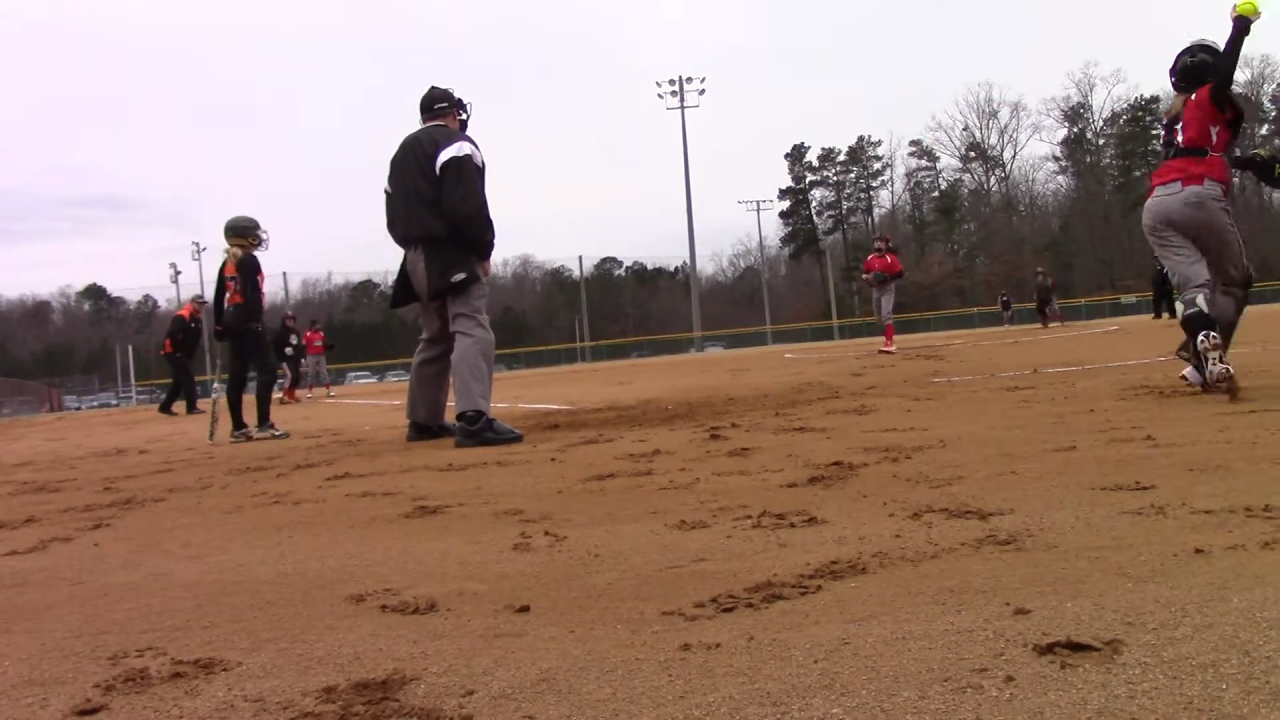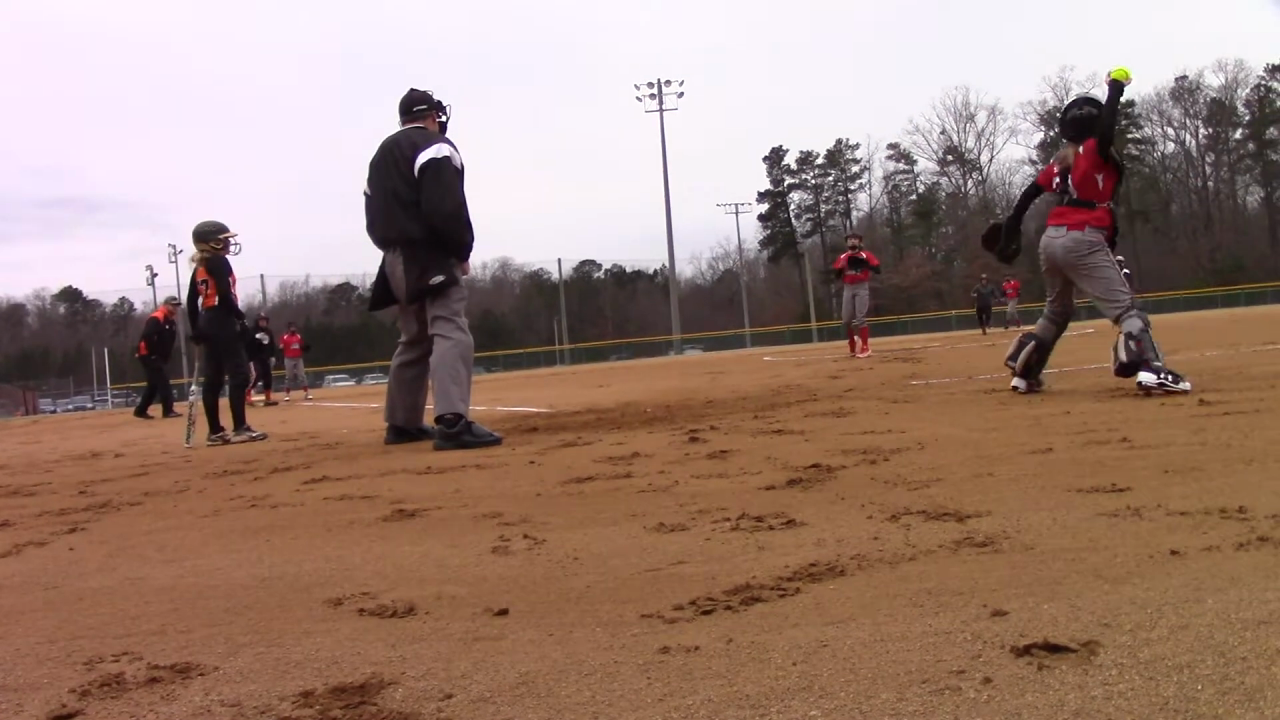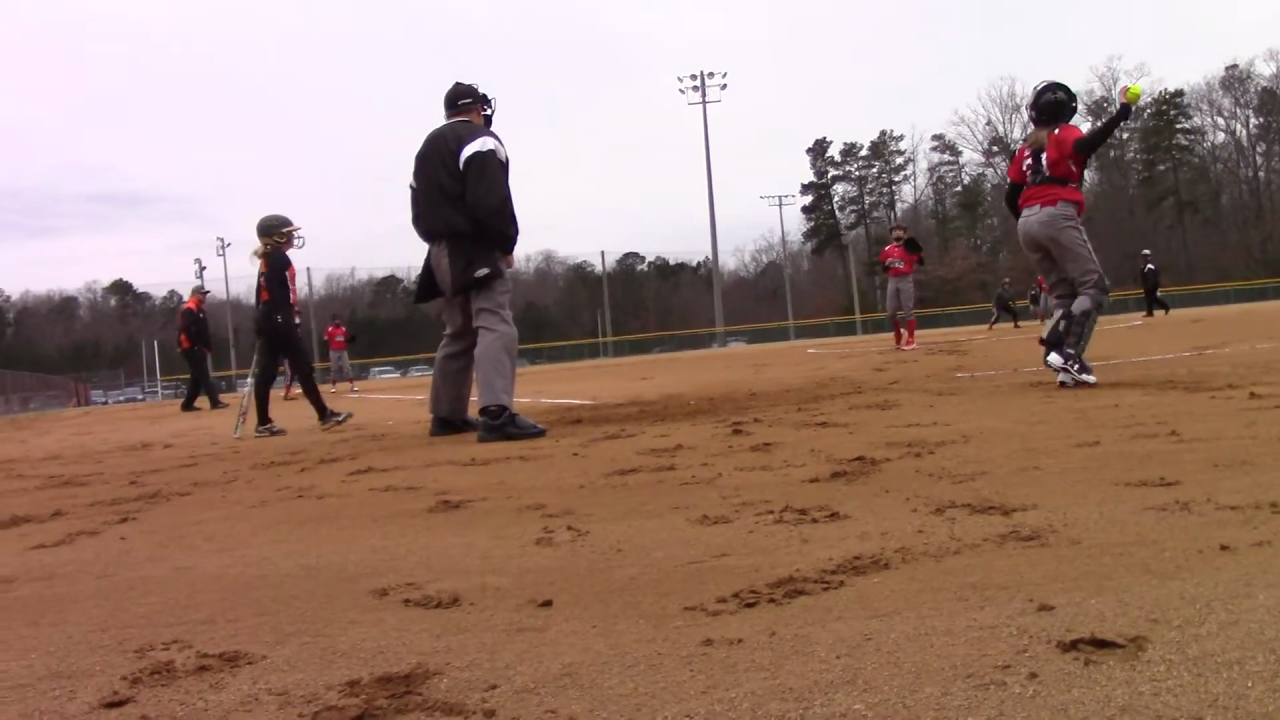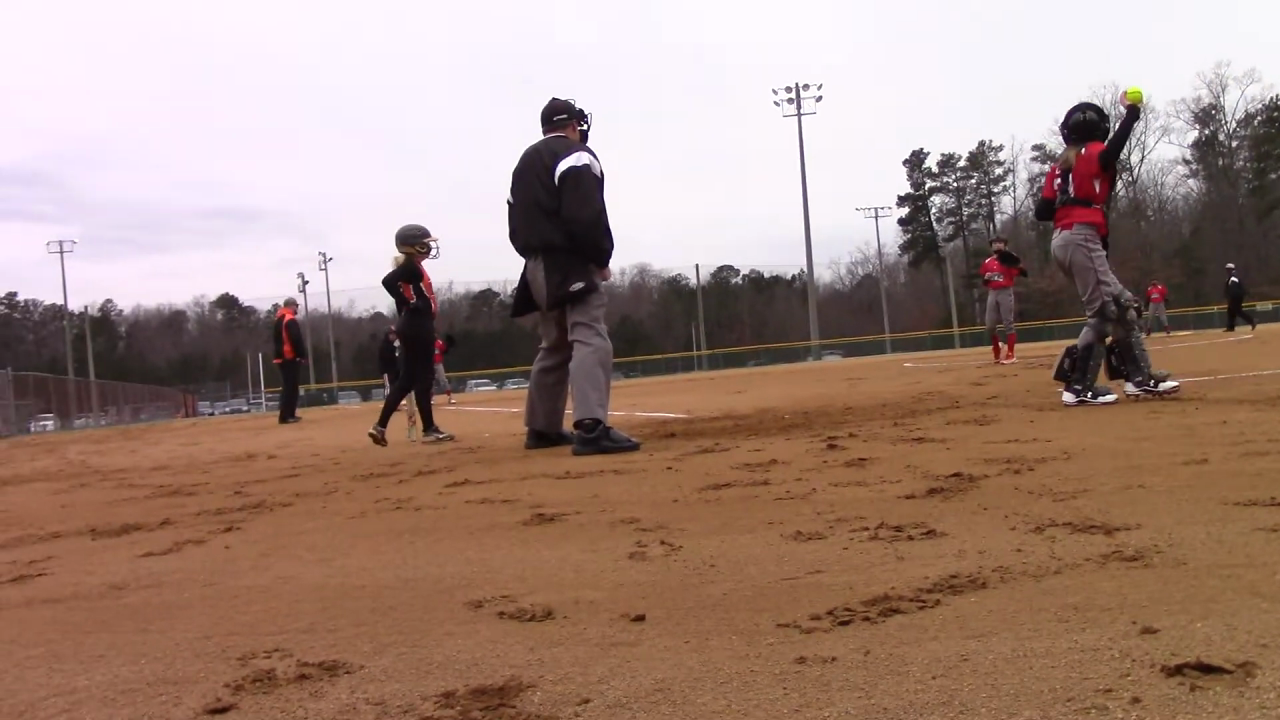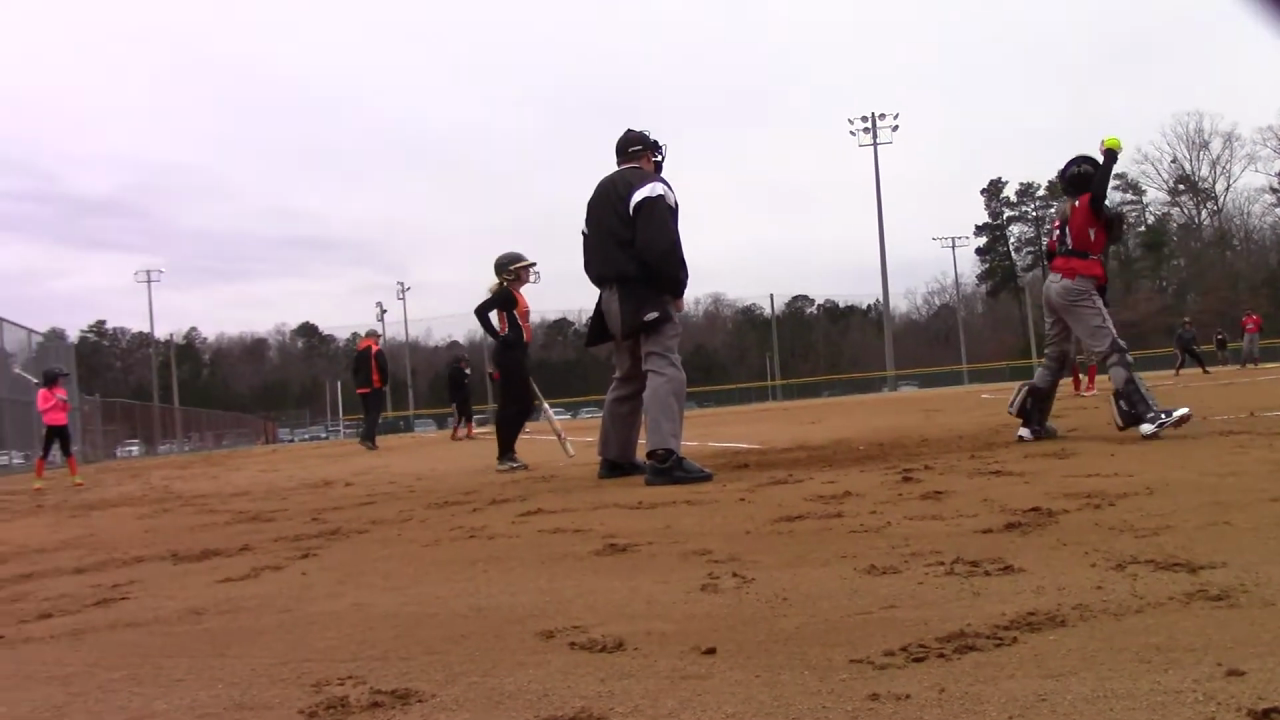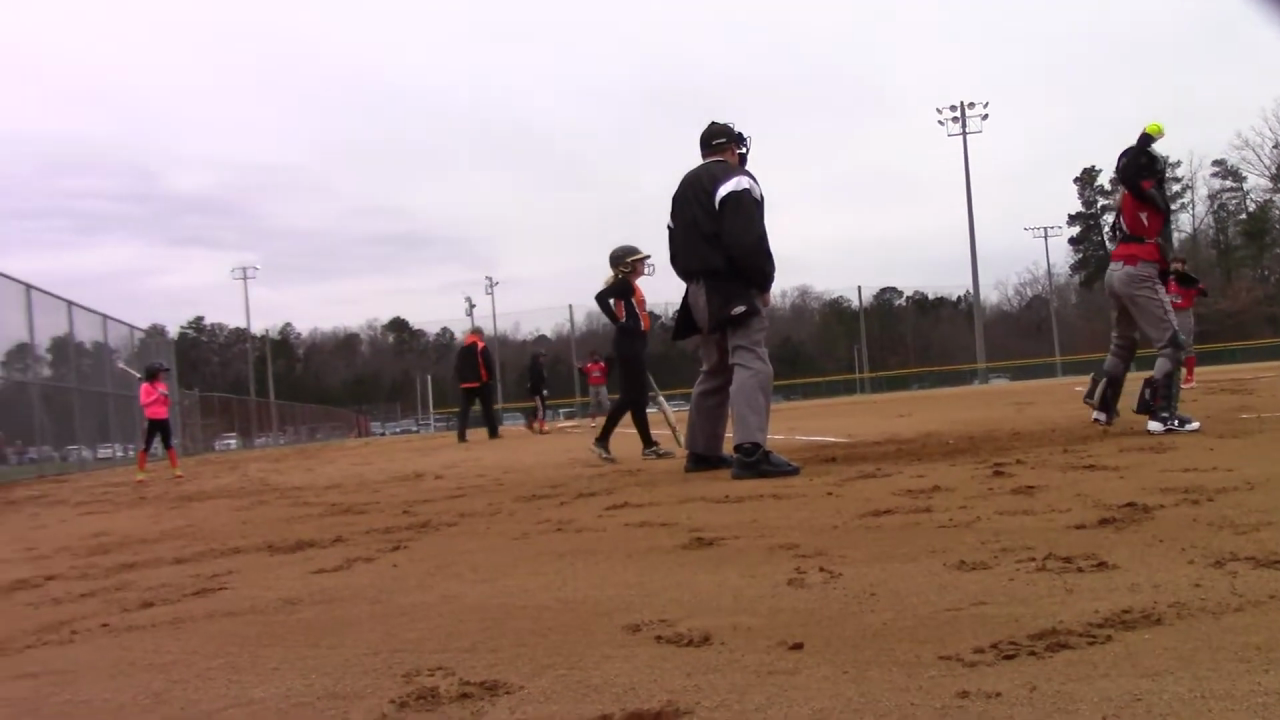
dt=0.5s
person 1, frame 1
left shoulder: (402, 153)
right shoulder: (457, 145)
left elbow: (394, 213)
right elbow: (468, 207)
left wrist: (414, 246)
right wrist: (484, 251)
left hip: (417, 258)
right hip: (451, 254)
left knee: (435, 337)
right knee: (472, 331)
left ankle: (424, 420)
right ankle: (474, 420)
person 1, frame 2
left shoulder: (382, 155)
right shoulder: (436, 148)
left elbow: (374, 214)
right elbow: (446, 209)
left wrist: (393, 248)
right wrist: (462, 251)
left hip: (396, 259)
right hip: (430, 257)
left knee: (414, 340)
right knee: (450, 334)
left ankle: (402, 422)
right ankle: (452, 423)
person 1, frame 3
left shoulder: (427, 148)
right shoulder: (481, 141)
left elbow: (419, 208)
right elbow: (491, 202)
left wrist: (438, 241)
right wrist: (506, 244)
left hip: (442, 253)
right hip: (474, 249)
left knee: (459, 332)
right knee: (495, 326)
left ankle: (447, 414)
right ankle: (496, 415)
person 1, frame 4
left shoulder: (524, 163)
right shoulder: (576, 156)
left elbow: (516, 223)
right elbow: (586, 216)
left wrist: (535, 256)
right wrist: (602, 258)
left hip: (538, 267)
right hip: (570, 264)
left knee: (554, 346)
right knee: (589, 340)
left ankle: (542, 427)
right ankle: (591, 428)
person 1, frame 5
left shoulder: (599, 194)
right shoulder: (651, 187)
left elbow: (591, 253)
right elbow: (661, 246)
left wrist: (609, 286)
right wrist: (676, 288)
left hip: (612, 297)
right hip: (645, 294)
left knee: (628, 376)
right knee: (663, 370)
left ankle: (615, 457)
right ankle: (664, 458)
person 1, frame 6
left shoulder: (683, 188)
right shoulder: (736, 180)
left elbow: (677, 247)
right elbow: (747, 241)
left wrist: (696, 280)
right wrist: (764, 283)
left hip: (699, 291)
right hip: (732, 288)
left knee: (715, 370)
right knee: (750, 364)
left ankle: (702, 451)
right ankle: (750, 452)
person 2, frame 1
left shoulder: (1174, 115)
right shoulder: (1210, 97)
right elbow: (1225, 67)
right wrist: (1241, 23)
left hip: (1157, 204)
right hip: (1199, 199)
left knee: (1193, 285)
right knee: (1236, 280)
left ankle: (1205, 341)
right ankle: (1202, 360)
person 2, frame 2
left shoulder: (1060, 159)
right shoulder: (1097, 152)
left elbow: (1030, 193)
right elbow: (1105, 130)
left wrist: (1009, 227)
right wrist: (1115, 87)
left hip: (1051, 240)
right hip: (1084, 241)
left knee: (1058, 309)
right knee: (1125, 308)
left ankle: (1024, 373)
right ankle: (1150, 369)
person 2, frame 3
left shoulder: (1024, 147)
right shoulder: (1067, 134)
left elbow: (1011, 196)
right elbow: (1086, 145)
right wrist: (1121, 110)
left hip: (1027, 223)
right hip: (1058, 217)
left knee: (1064, 293)
right knee: (1094, 287)
left ankle: (1070, 366)
right ankle: (1065, 352)
person 2, frame 4
left shoulder: (1059, 165)
right shoulder: (1096, 154)
left elbow: (1042, 211)
right elbow: (1113, 149)
right wrist: (1131, 112)
left hip: (1062, 241)
right hip: (1083, 239)
left knee: (1121, 304)
right knee: (1102, 313)
left ankle: (1138, 377)
right ankle: (1078, 387)
person 2, frame 5
left shoulder: (1062, 214)
right shoulder: (1091, 206)
right elbow: (1098, 194)
right wrist: (1109, 157)
left hip: (1053, 285)
right hip: (1077, 287)
left knee: (1054, 356)
right knee: (1114, 351)
left ankle: (1031, 423)
right ankle: (1147, 415)
person 2, frame 6
left shoulder: (1128, 198)
right shoulder: (1145, 193)
right elbow: (1130, 179)
right wrist: (1144, 143)
left hip: (1115, 273)
right hip: (1138, 273)
left knee: (1122, 344)
right knee: (1169, 343)
left ankle: (1103, 407)
right ankle: (1162, 414)
person 3, frame 1
left shoulder: (227, 263)
right shoulder: (249, 260)
left elbow: (219, 296)
right elbow: (249, 293)
left wrist: (219, 325)
right wrist: (256, 321)
left hip: (232, 319)
right hip: (247, 319)
left knee: (237, 375)
right knee: (266, 371)
left ankle: (238, 428)
right ankle: (264, 425)
person 3, frame 2
left shoulder: (199, 267)
right shoulder: (219, 261)
left elbow: (191, 301)
right elbow: (225, 293)
left wrist: (196, 329)
right wrist: (241, 318)
left hip: (206, 323)
right hip: (221, 321)
left knee: (212, 378)
right knee: (239, 374)
left ankle: (215, 432)
right ankle: (240, 428)
person 3, frame 3
left shoulder: (266, 260)
right shoulder: (278, 256)
left elbow: (260, 291)
right elbow: (272, 286)
left wrist: (260, 322)
right wrist: (279, 314)
left hip: (267, 318)
right hip: (279, 318)
left knee: (266, 371)
right knee: (303, 367)
left ankle: (263, 423)
right ankle: (325, 415)
person 3, frame 4
left shoulder: (412, 268)
right shoulder: (412, 267)
left elbow: (397, 290)
right elbow: (387, 281)
right wrist: (408, 304)
left hip: (412, 326)
right hip: (418, 326)
left knee: (407, 379)
right knee: (423, 378)
left ankle: (380, 425)
right ankle: (429, 429)
person 3, frame 5
left shoulder: (516, 295)
right shoulder: (505, 294)
right elbow: (480, 310)
right wrist: (497, 336)
left hip: (516, 355)
right hip: (509, 354)
left knee: (525, 405)
right knee: (508, 406)
left ankle: (506, 452)
right ankle: (505, 458)
person 3, frame 6
left shoulder: (631, 287)
right shoulder: (624, 284)
right elbow: (601, 297)
right wrist: (618, 323)
left hip: (634, 345)
right hip: (628, 344)
left knee: (639, 397)
right knee: (631, 396)
left ankle: (649, 445)
right ankle: (602, 440)
